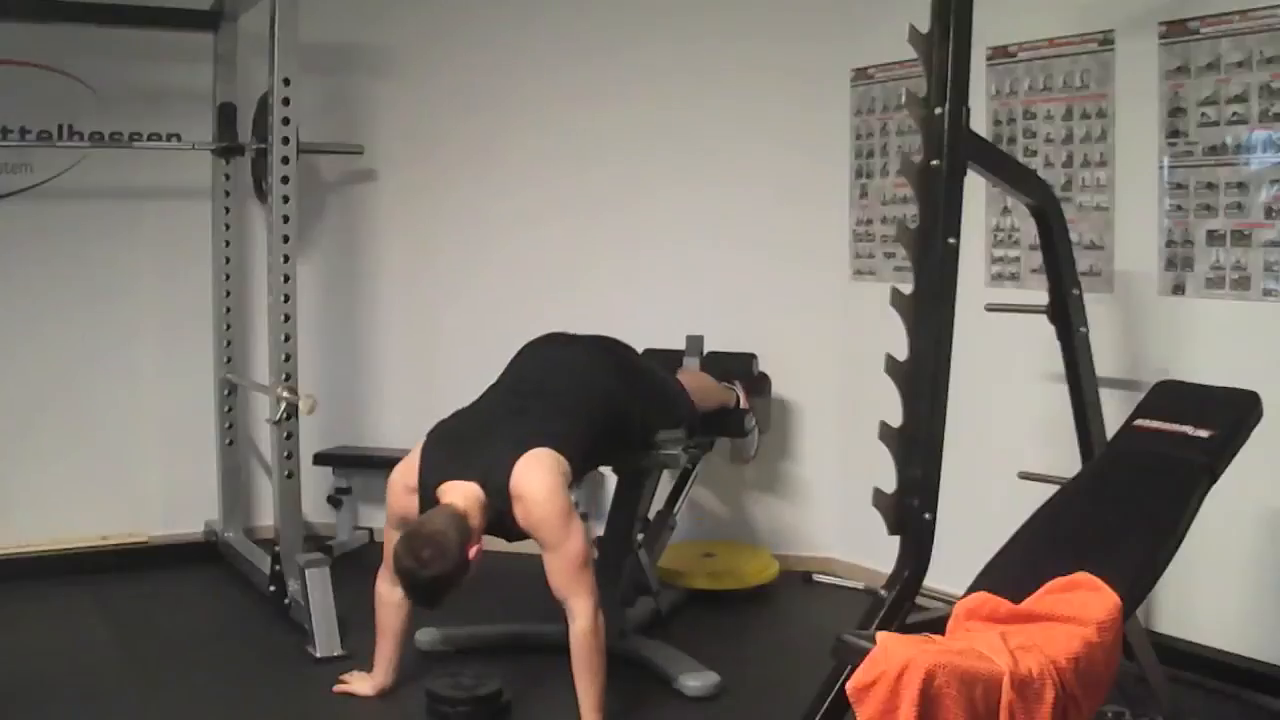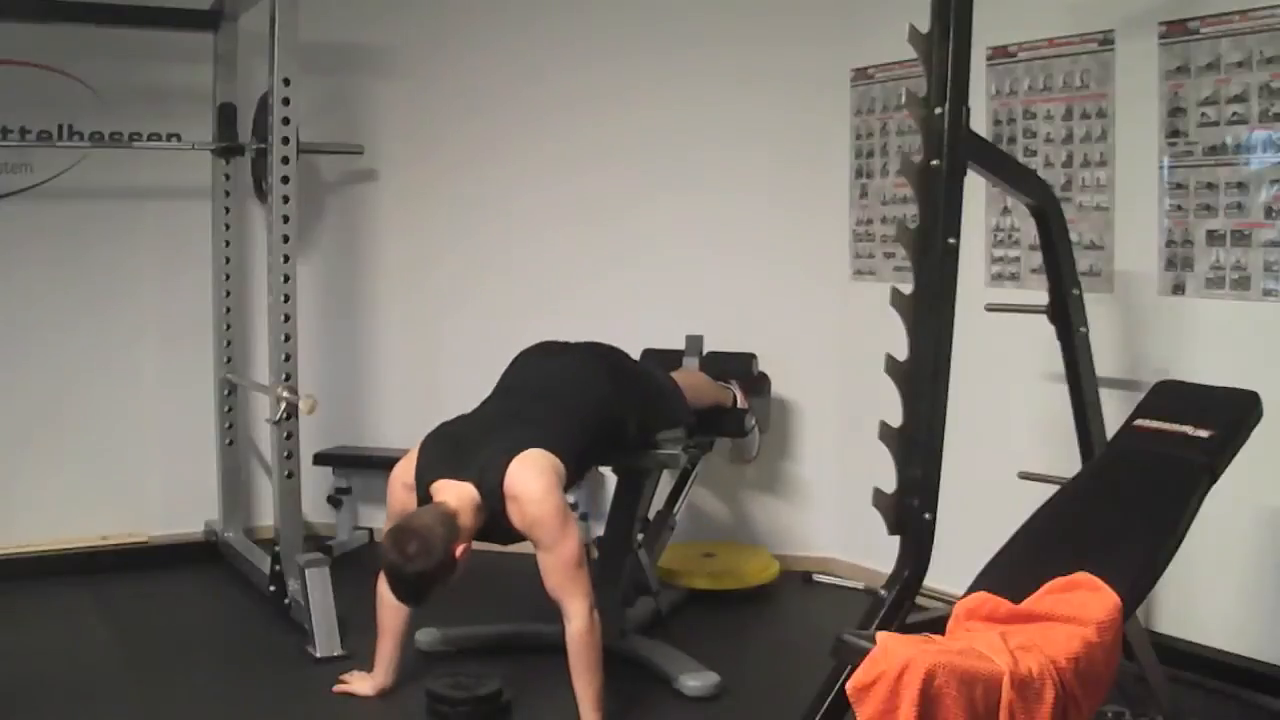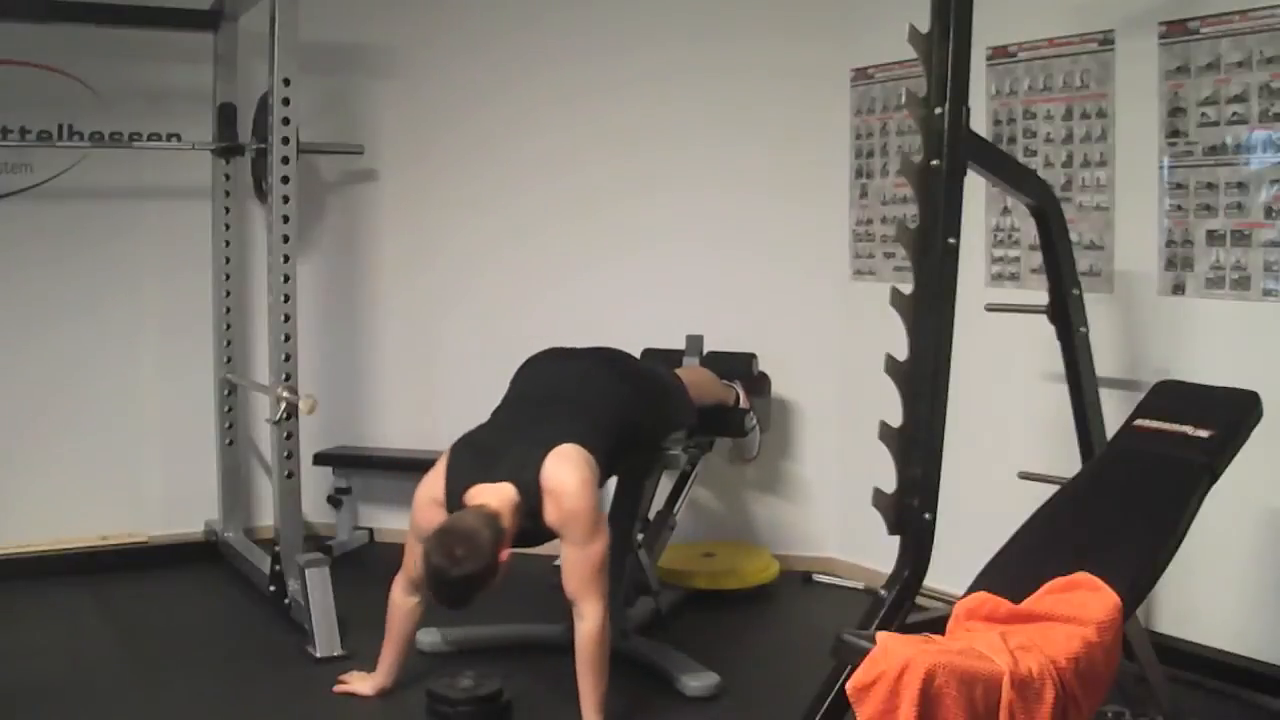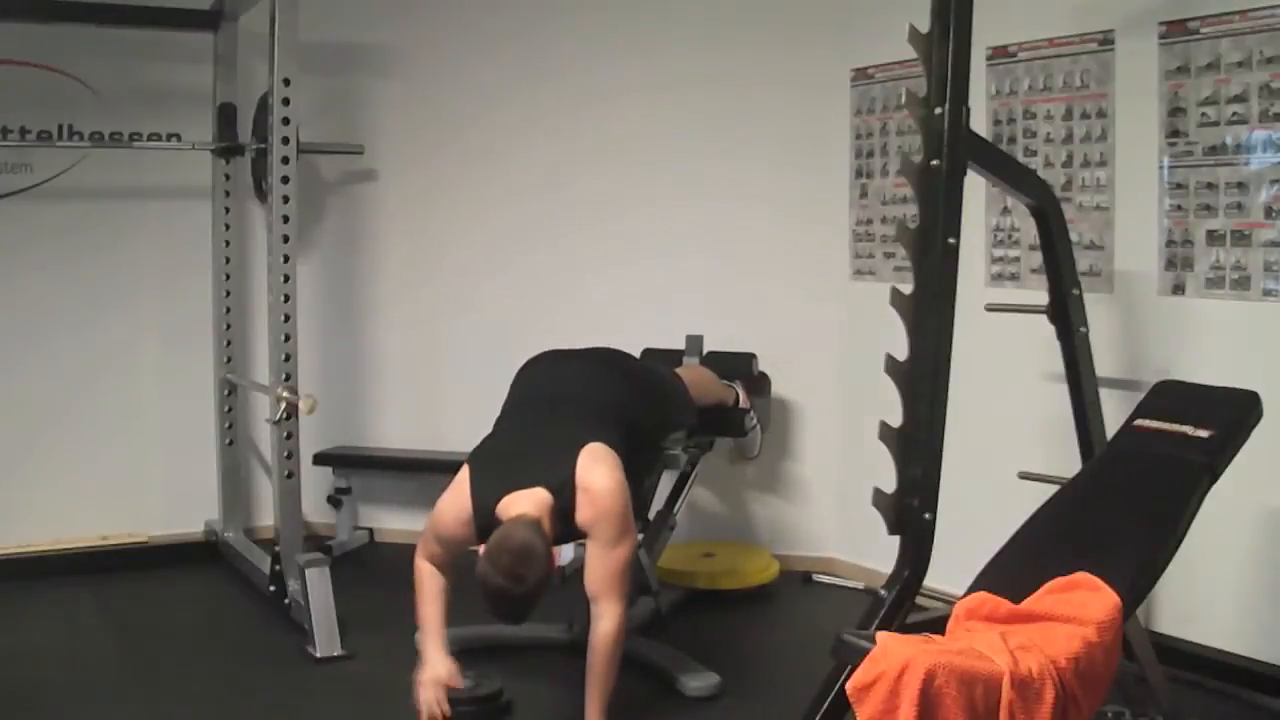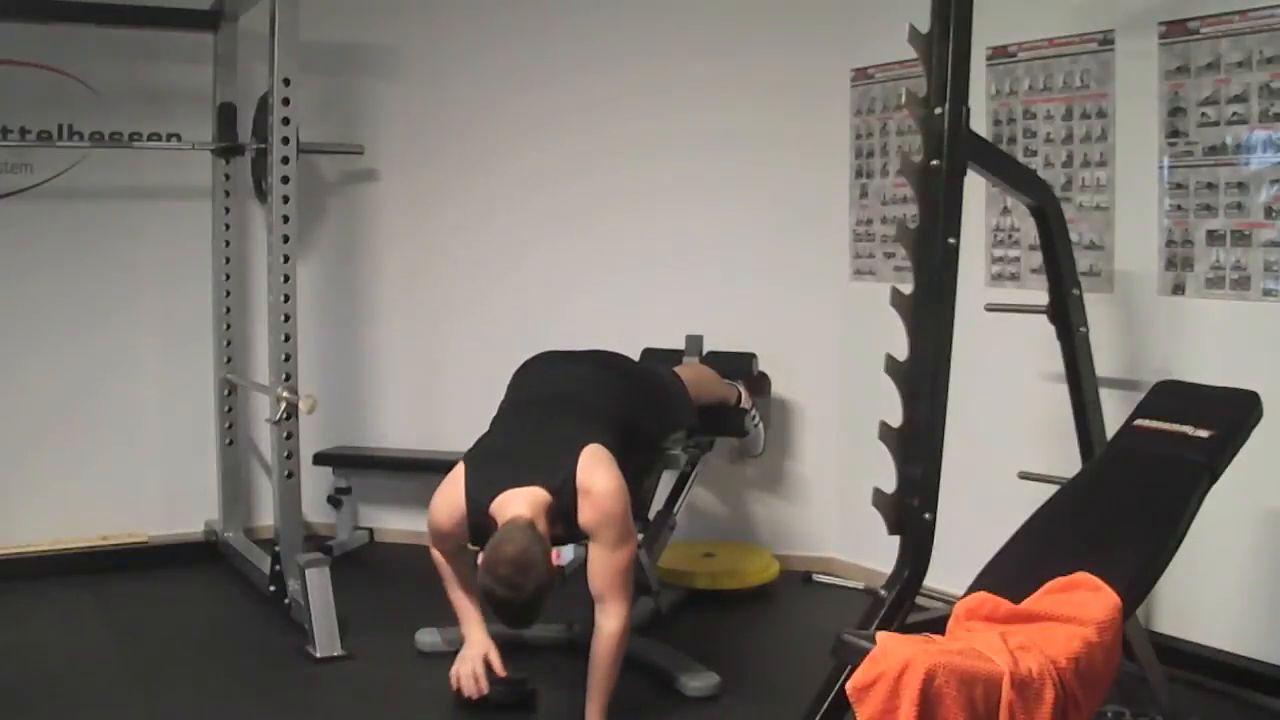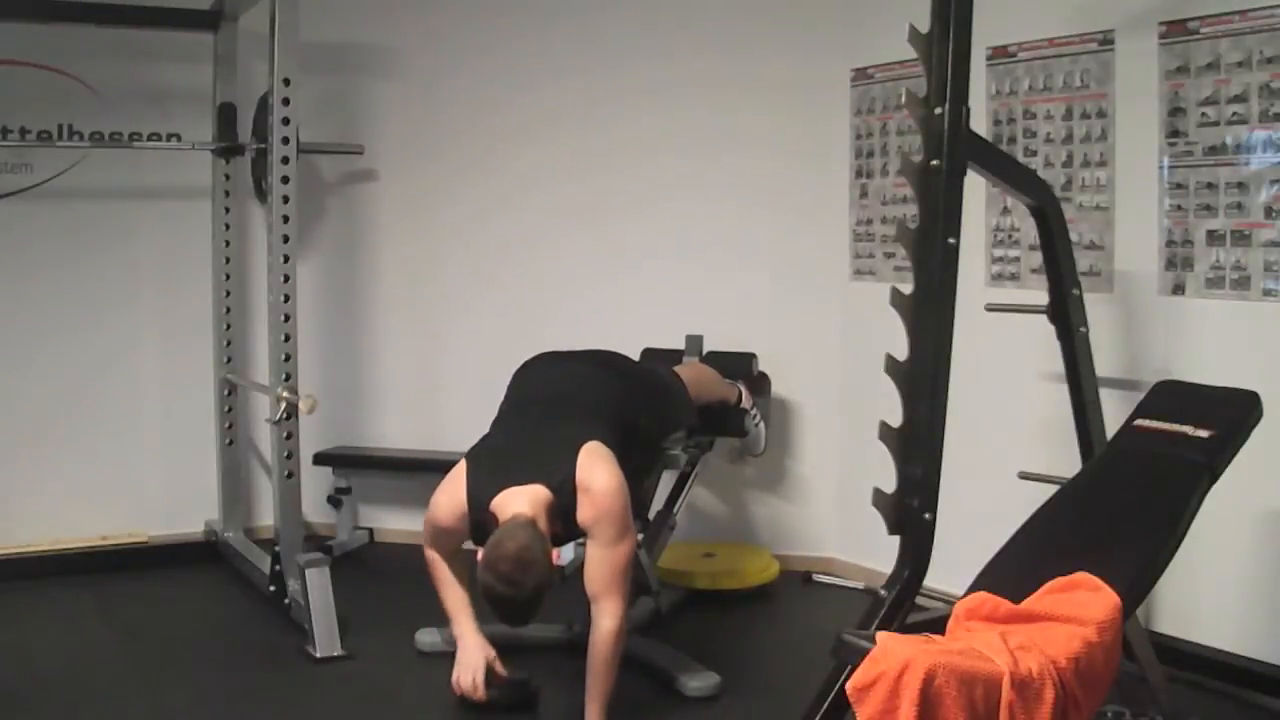
dt=0.3s
person 1, frame 1
left shoulder: (533, 493)
right shoulder: (408, 483)
left elbow: (583, 610)
right elbow: (391, 580)
right wrist: (381, 677)
left hip: (607, 377)
right hip: (540, 360)
left knee: (680, 402)
left ankle: (733, 398)
person 1, frame 2
left shoulder: (528, 493)
right shoulder: (407, 481)
left elbow: (579, 610)
right elbow: (390, 579)
right wrist: (380, 676)
left hip: (604, 383)
right hip: (535, 367)
left knee: (675, 395)
left ankle: (732, 399)
person 1, frame 3
left shoulder: (566, 490)
right shoulder: (435, 498)
left elbow: (590, 613)
right elbow: (409, 586)
right wrist: (382, 676)
left hip: (619, 383)
right hip: (543, 373)
left knee: (679, 389)
left ankle: (735, 398)
person 1, frame 4
left shoulder: (599, 491)
right shoulder: (459, 508)
left elbow: (607, 613)
right elbow: (428, 560)
right wrist: (434, 653)
left hip: (620, 383)
left knee: (680, 385)
left ankle: (734, 398)
person 1, frame 5
left shoulder: (598, 492)
right shoulder: (450, 506)
left elbow: (612, 613)
right elbow: (445, 550)
right wrist: (473, 633)
left hip: (618, 386)
right hip: (538, 376)
left knee: (679, 386)
left ankle: (737, 398)
person 1, frame 6
left shoulder: (598, 490)
right shoulder: (451, 504)
left elbow: (608, 612)
right elbow: (436, 550)
right wrist: (467, 636)
left hip: (618, 384)
right hip: (538, 376)
left knee: (679, 385)
left ankle: (738, 397)
